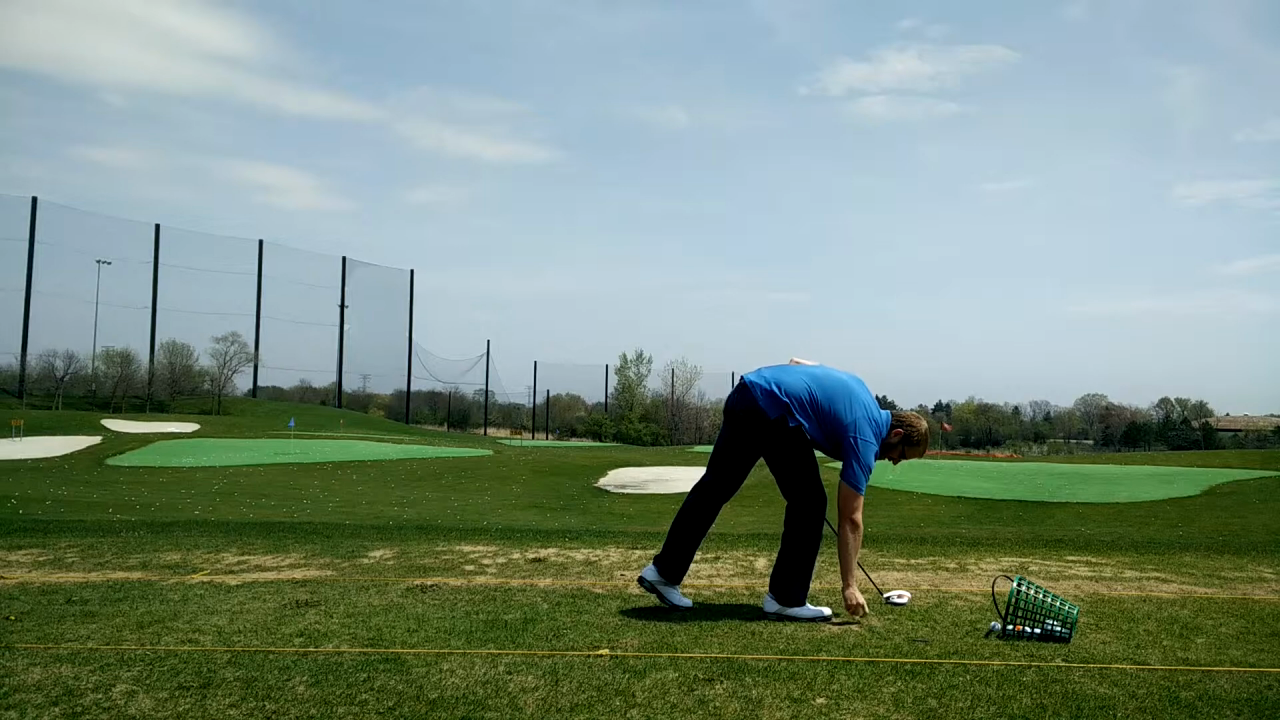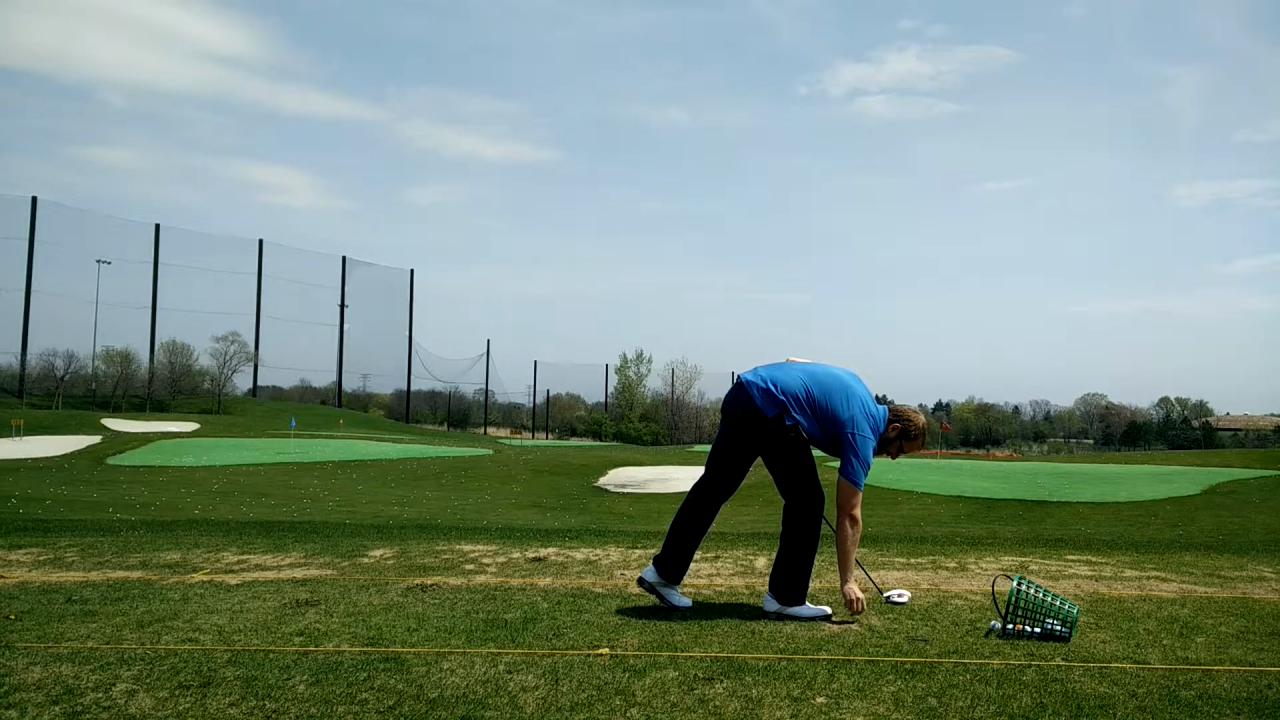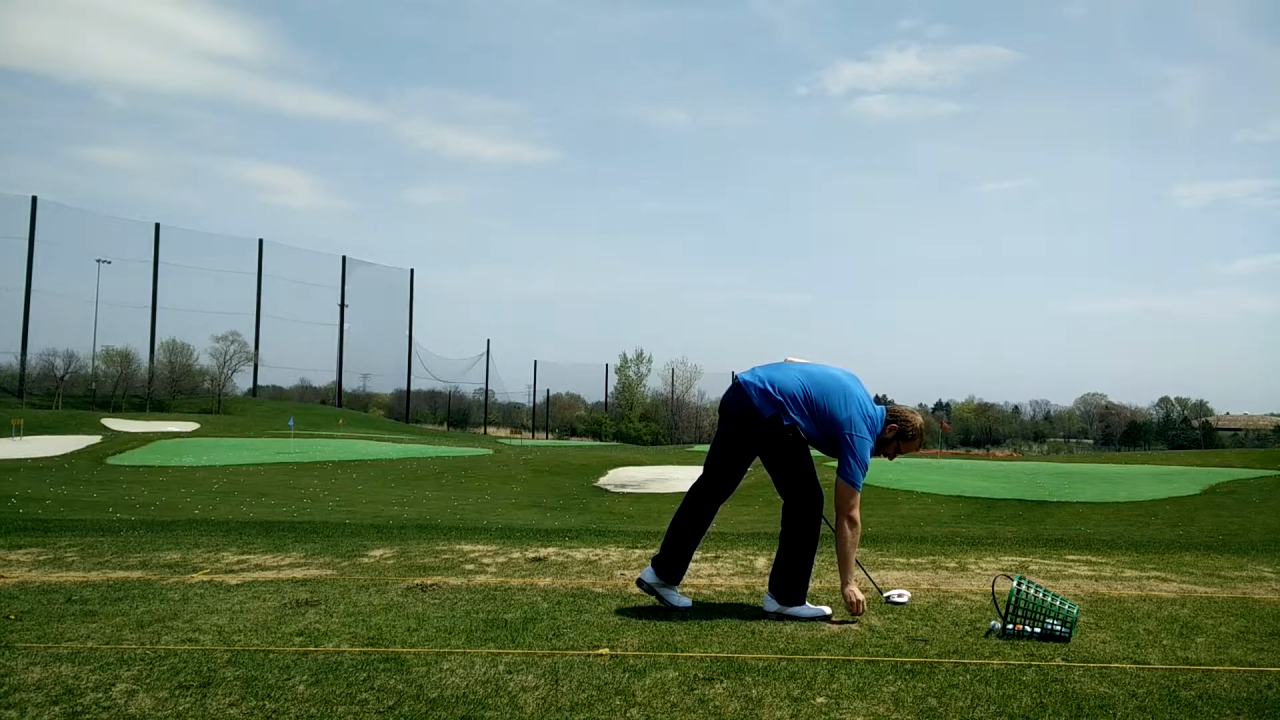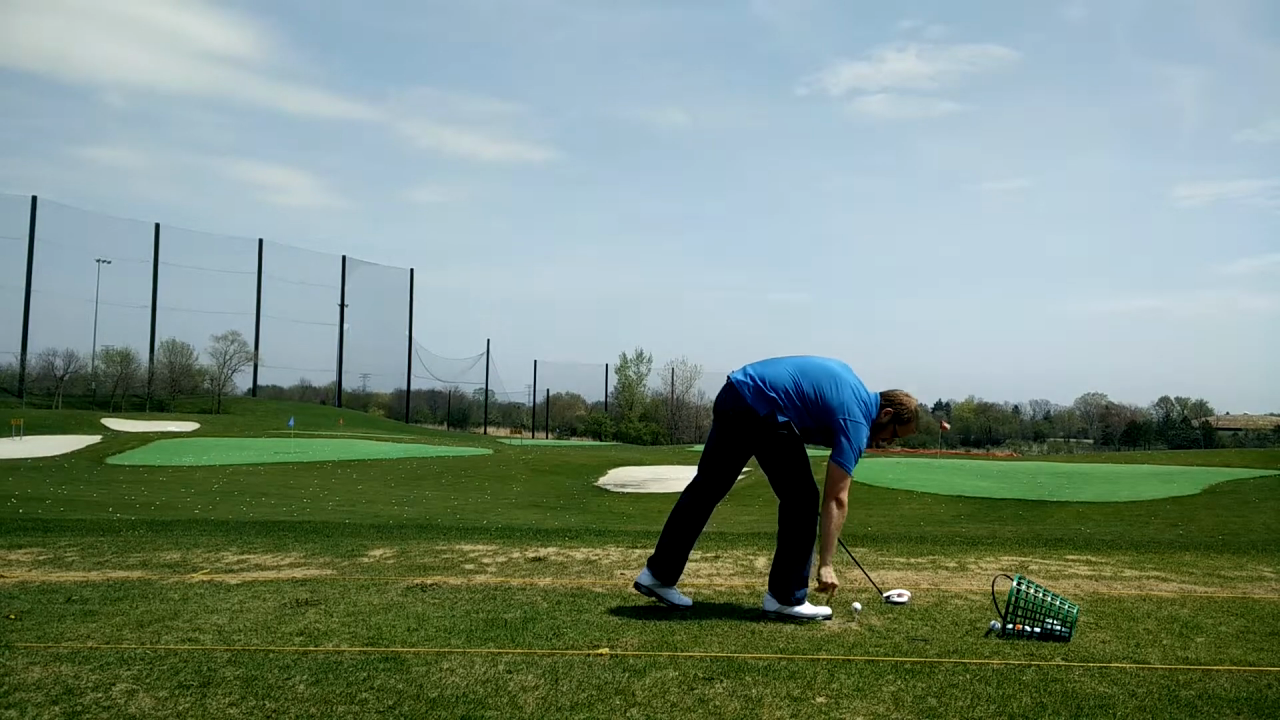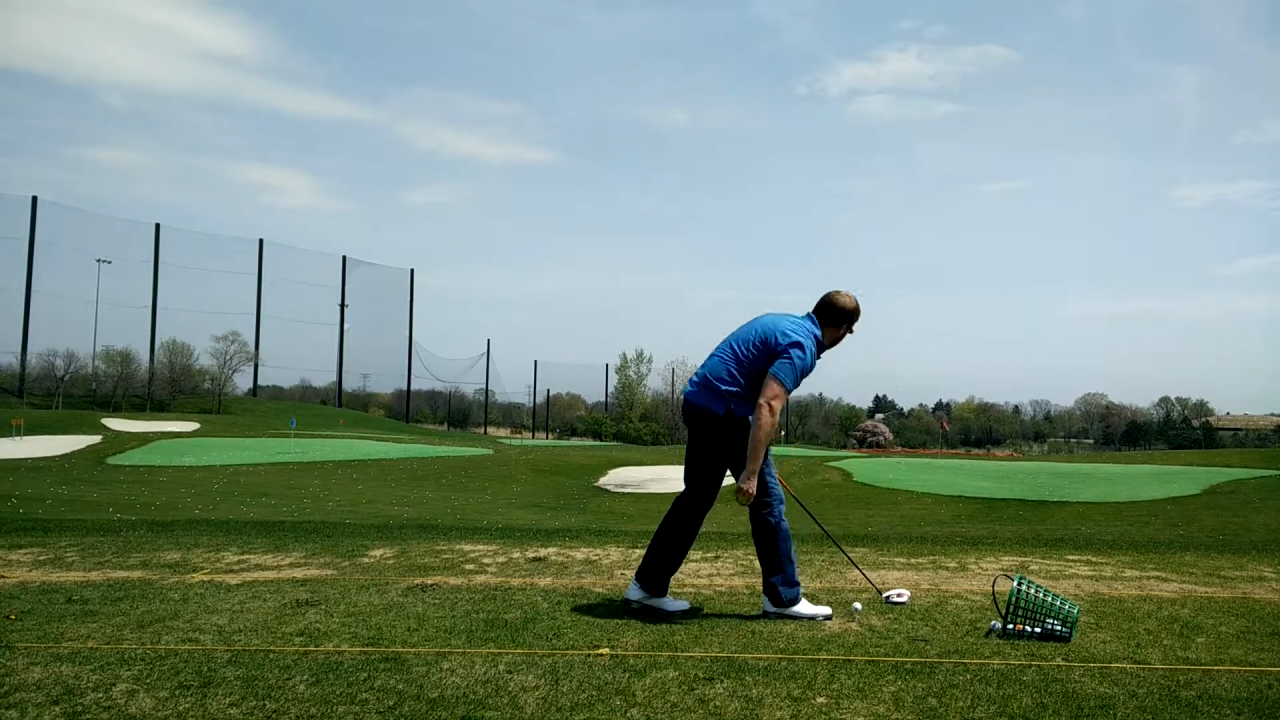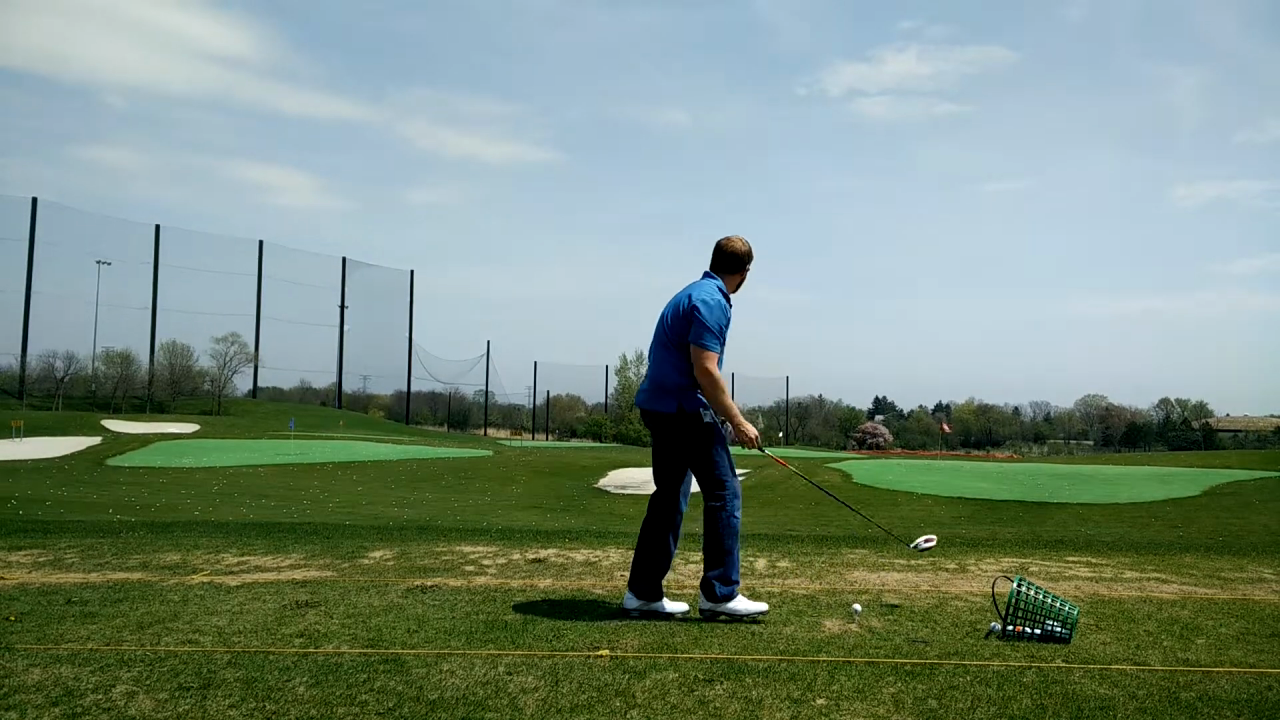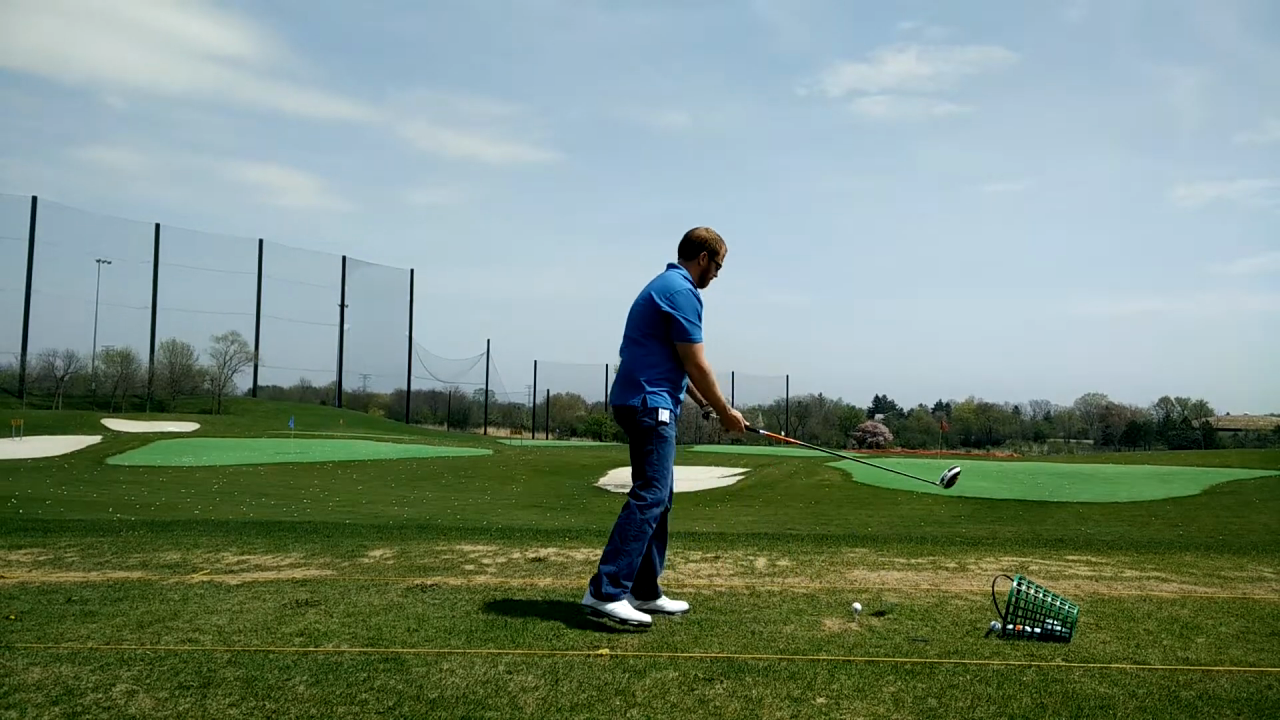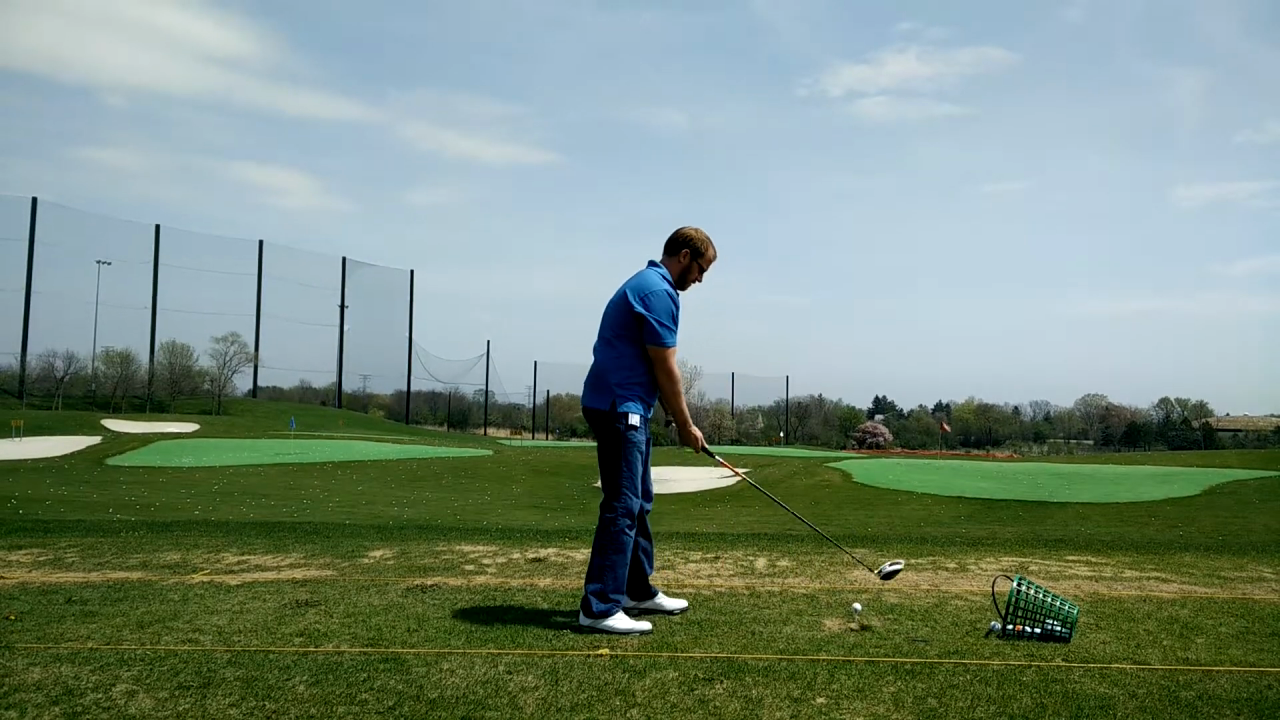
dt=0.4s
person 1, frame 1
left shoulder: (862, 397)
right shoulder: (865, 437)
left elbow: (796, 363)
right elbow: (850, 520)
right wrist: (849, 586)
left hip: (745, 396)
right hip: (773, 414)
left knee: (713, 488)
right knee: (809, 504)
left ankle: (663, 571)
right ankle: (786, 599)
person 1, frame 2
left shoulder: (859, 394)
right shoulder: (862, 432)
left elbow: (793, 361)
right elbow: (849, 514)
right wrist: (848, 581)
left hip: (743, 395)
right hip: (771, 412)
left knee: (712, 488)
right knee: (807, 502)
left ankle: (663, 572)
right ankle: (786, 597)
person 1, frame 3
left shoulder: (856, 391)
right shoulder: (860, 433)
left elbow: (791, 362)
right elbow: (848, 516)
right wrist: (848, 583)
left hip: (740, 395)
right hip: (769, 413)
left knee: (710, 489)
right knee: (805, 502)
left ankle: (661, 573)
right ankle: (786, 598)
person 1, frame 4
left shoulder: (848, 377)
right shoulder: (856, 421)
left elbow: (784, 364)
right elbow: (836, 499)
right wrist: (826, 565)
left hip: (734, 394)
right hip: (764, 412)
left knee: (706, 488)
right knee: (801, 500)
left ankle: (658, 574)
right ankle: (786, 598)
person 1, frame 5
left shoulder: (779, 321)
right shoulder: (801, 347)
right elbow: (768, 407)
right wrist: (752, 470)
left hip: (699, 402)
right hip: (726, 411)
left knee: (697, 497)
right knee: (767, 501)
left ankle: (647, 585)
right ankle: (784, 598)
person 1, frame 6
left shoulder: (693, 293)
right shoulder: (712, 301)
right elbow: (705, 370)
left wrist: (722, 414)
right wrist: (736, 420)
left hip: (658, 406)
right hip: (682, 409)
left knee: (669, 498)
right knee: (723, 493)
left ankle: (643, 592)
right ankle: (720, 594)
person 1, frame 7
left shoulder: (666, 286)
right shoulder: (681, 291)
right elbow: (696, 365)
left wrist: (709, 405)
right wrist: (724, 410)
left hip: (646, 403)
right hip: (649, 405)
left knee: (657, 499)
right knee: (648, 497)
left ankle: (643, 590)
right ankle: (606, 590)
person 1, frame 8
left shoulder: (647, 283)
right shoulder: (658, 291)
right elbow: (665, 371)
left wrist: (679, 422)
right wrist: (687, 426)
left hip: (621, 406)
right hip: (619, 408)
left knee: (637, 502)
right knee: (622, 505)
left ankle: (638, 590)
right ankle: (599, 607)
